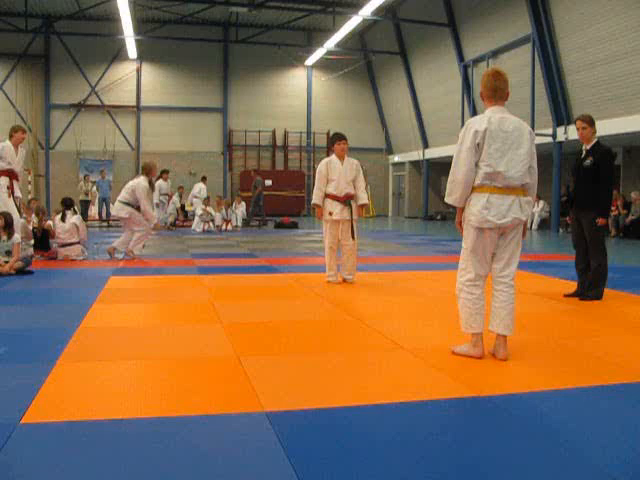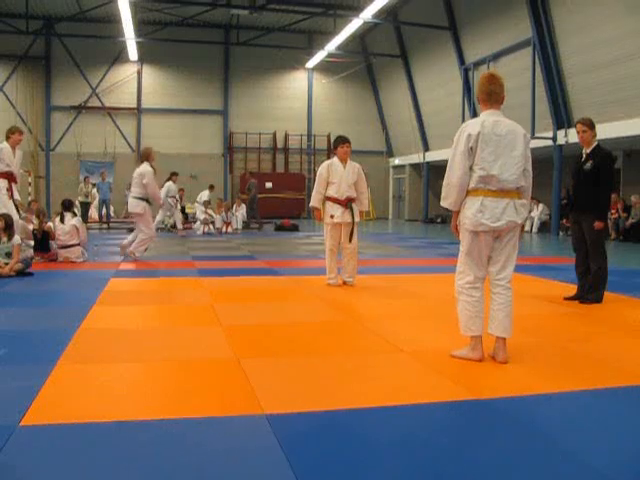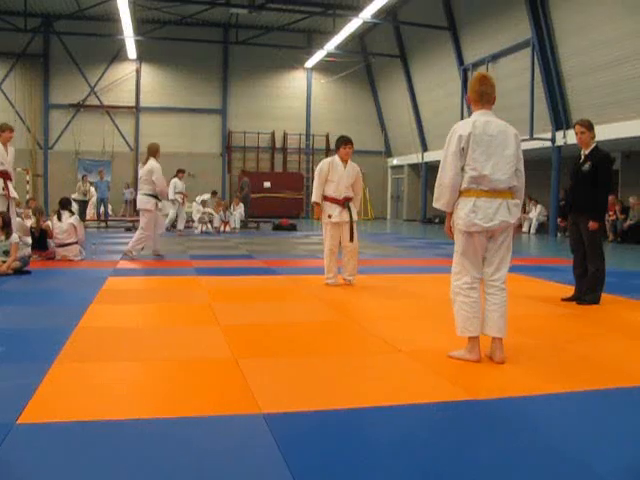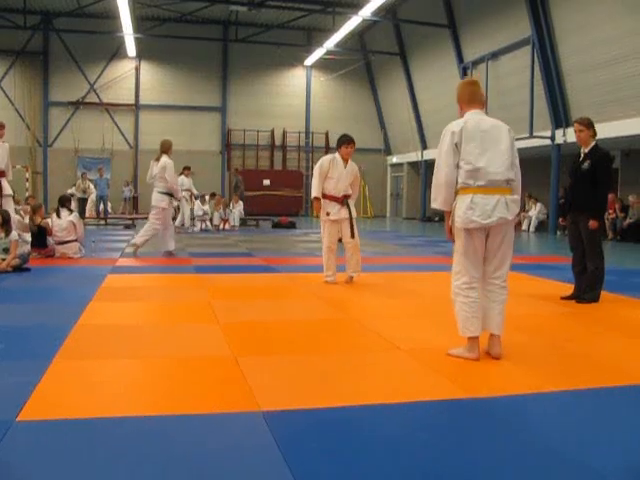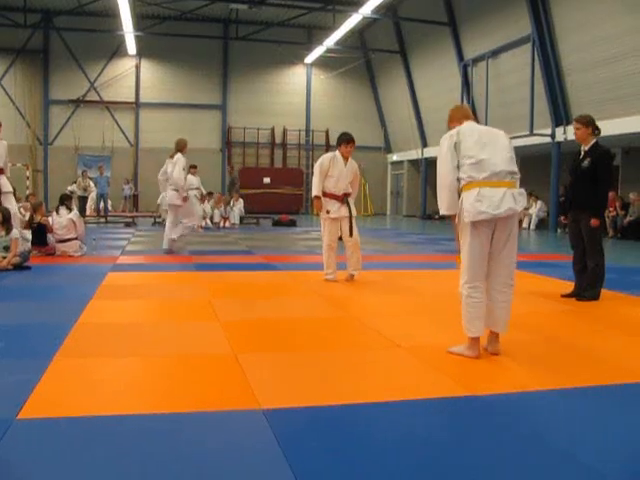
dt=0.2s
person 1, frame 1
left shoulder: (476, 125)
right shoulder: (524, 129)
left elbow: (462, 171)
right elbow: (532, 174)
left wrist: (459, 208)
right wrist: (524, 210)
left hip: (483, 204)
right hip: (514, 206)
left knee: (471, 276)
right knee: (505, 277)
left ankle: (476, 342)
right ankle: (501, 343)
person 1, frame 2
left shoulder: (470, 128)
right shoulder: (519, 132)
left elbow: (457, 175)
right elbow: (527, 177)
left wrist: (455, 211)
right wrist: (521, 212)
left hip: (479, 207)
right hip: (509, 209)
left knee: (470, 279)
right knee: (502, 280)
left ankle: (475, 346)
right ankle: (500, 346)
person 1, frame 3
left shoulder: (462, 129)
right shoulder: (511, 132)
left elbow: (450, 176)
right elbow: (519, 177)
left wrist: (448, 213)
right wrist: (514, 211)
left hip: (472, 207)
right hip: (503, 208)
left knee: (466, 280)
right knee: (497, 280)
left ankle: (472, 347)
right ankle: (497, 346)
person 1, frame 4
left shoulder: (455, 129)
right shoulder: (505, 129)
left elbow: (445, 174)
right elbow: (516, 173)
left wrist: (448, 214)
left hip: (471, 204)
right hip: (503, 204)
left knee: (468, 278)
right knee: (497, 278)
left ankle: (472, 345)
right ankle: (495, 341)
person 1, frame 5
left shoulder: (451, 137)
right shoulder: (500, 135)
left elbow: (447, 180)
right elbow: (513, 174)
left wrist: (454, 218)
left hip: (476, 201)
right hip: (509, 199)
left knee: (473, 277)
right knee: (503, 276)
left ankle: (473, 343)
right ankle: (494, 339)
person 2, frame 1
left shoulder: (603, 152)
right shoulder: (581, 154)
left elbow: (607, 186)
left wrist: (603, 213)
right wrist: (571, 211)
left hip: (593, 211)
right hip: (578, 210)
left knee: (596, 251)
right knee: (581, 251)
left ankle: (595, 290)
right ankle: (582, 287)
person 2, frame 2
left shoulder: (604, 155)
right shoulder: (581, 157)
left elbow: (606, 189)
left wrist: (602, 216)
right wrist: (570, 213)
left hip: (593, 214)
right hip: (578, 213)
left knee: (596, 255)
right knee: (581, 254)
left ankle: (595, 293)
right ankle: (583, 290)
person 2, frame 3
left shoulder: (602, 157)
right shoulder: (579, 159)
left elbow: (604, 190)
left wrist: (597, 217)
left hip: (591, 215)
right hip: (576, 215)
left knee: (593, 255)
right knee: (579, 255)
left ankle: (593, 295)
right ankle: (580, 292)
person 2, frame 4
left shoulder: (602, 155)
right shoulder: (578, 157)
left elbow: (603, 189)
left wrist: (596, 216)
right wrist: (566, 212)
left hip: (590, 214)
right hip: (575, 213)
left knee: (593, 254)
right knee: (578, 253)
left ankle: (592, 293)
right ankle: (579, 290)
person 2, frame 5
left shoulder: (602, 153)
right shoulder: (579, 154)
left elbow: (604, 187)
left wrist: (597, 214)
right wrist: (567, 210)
left hip: (590, 212)
right hip: (575, 211)
left knee: (593, 252)
right knee: (578, 251)
left ankle: (592, 291)
right ankle: (579, 288)
person 3, frame 1
left shoulder: (354, 164)
right shoulder: (326, 164)
left elbow: (360, 185)
right elbow: (319, 186)
left wrist: (361, 204)
right wrist: (317, 205)
left hip: (349, 206)
right hip: (331, 206)
left knee: (350, 243)
right knee: (331, 243)
left ankle: (348, 275)
right ankle: (332, 276)
person 3, frame 2
left shoulder: (356, 168)
right shoulder: (327, 166)
left elbow: (362, 190)
right elbow: (319, 188)
left wrist: (361, 209)
right wrist: (317, 207)
left hip: (350, 210)
right hip: (333, 209)
left knee: (351, 246)
right knee: (332, 246)
left ankle: (349, 278)
right ankle: (332, 278)
person 3, frame 3
left shoulder: (355, 169)
right shoulder: (327, 164)
right elbow: (318, 183)
left wrist: (353, 208)
right wrist: (317, 203)
left hip: (347, 209)
right hip: (330, 208)
left knee: (351, 244)
right knee: (331, 246)
left ankle: (349, 276)
right ankle: (331, 278)
person 3, frame 4
left shoulder: (354, 168)
right shoulder: (327, 160)
right elbow: (317, 178)
right wrist: (316, 198)
left hip: (346, 206)
right hip: (329, 206)
left knee: (352, 241)
right knee: (329, 243)
left ankle: (352, 273)
right ankle: (330, 276)
person 3, frame 5
left shoulder: (354, 166)
right shoulder: (327, 159)
right elbow: (317, 177)
right wrist: (317, 197)
left hip: (346, 204)
right hip: (329, 204)
left knee: (353, 239)
right knee: (329, 241)
left ankle: (353, 271)
right ankle: (330, 274)
